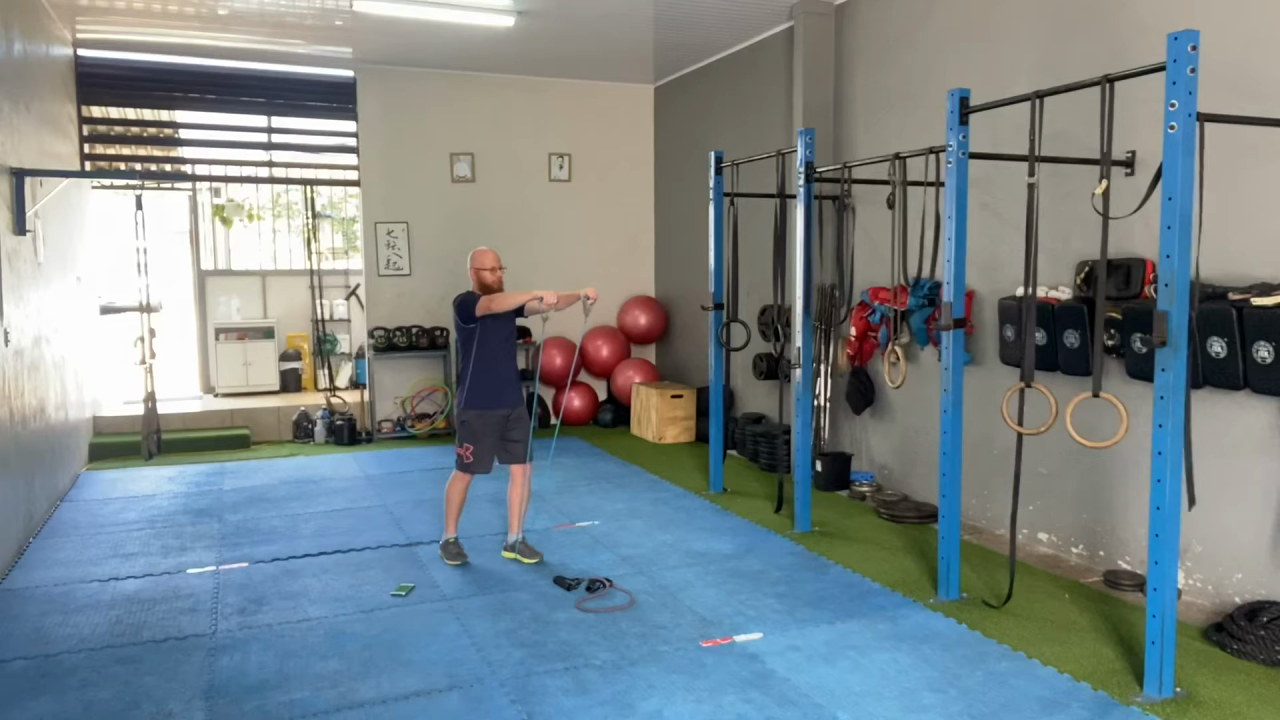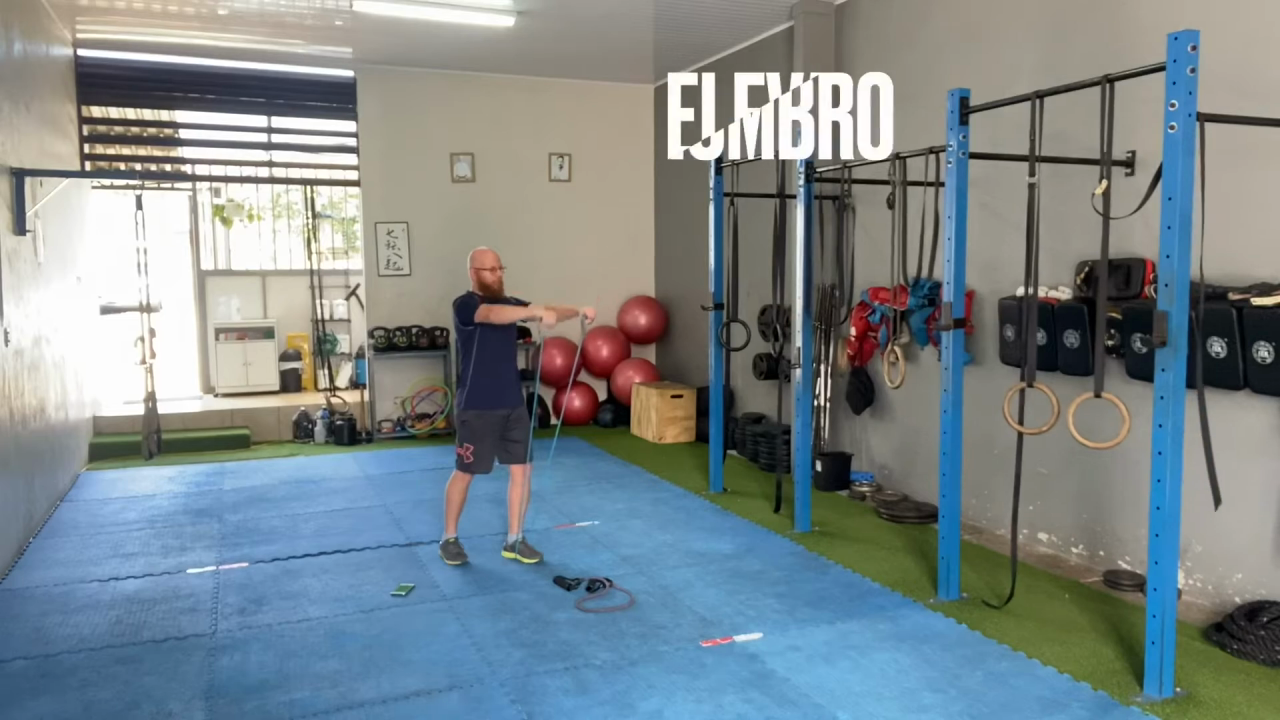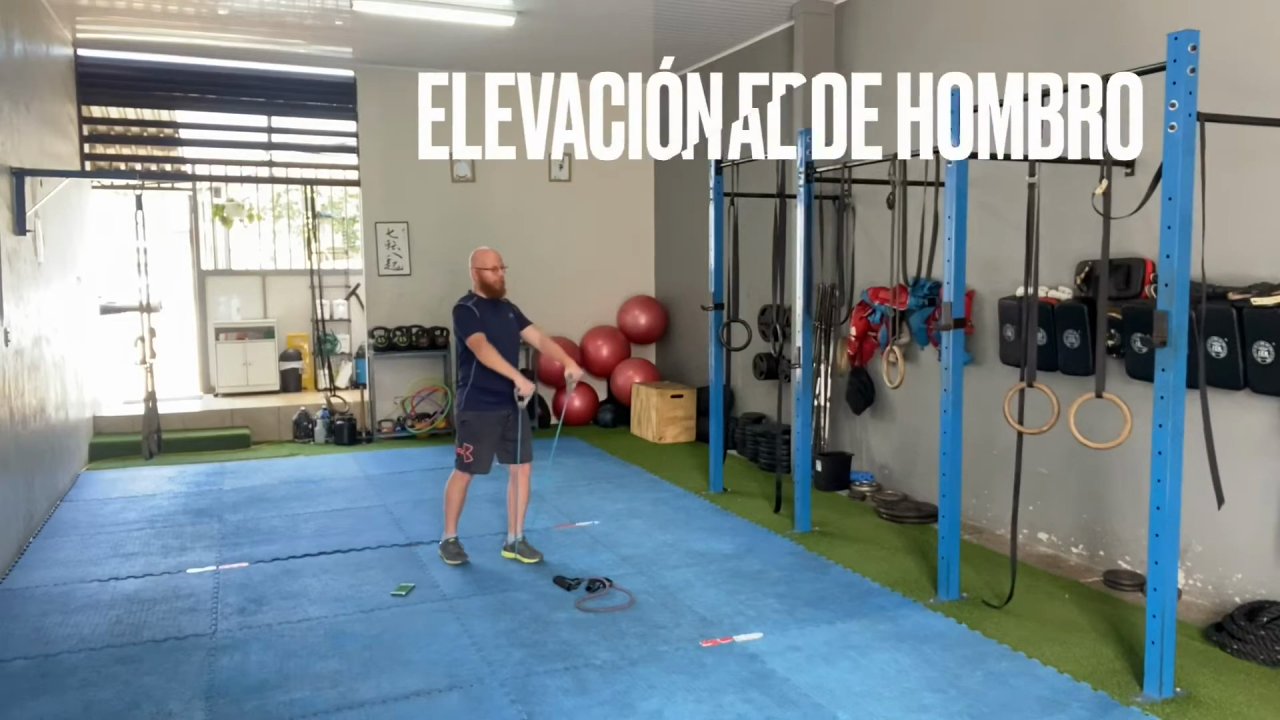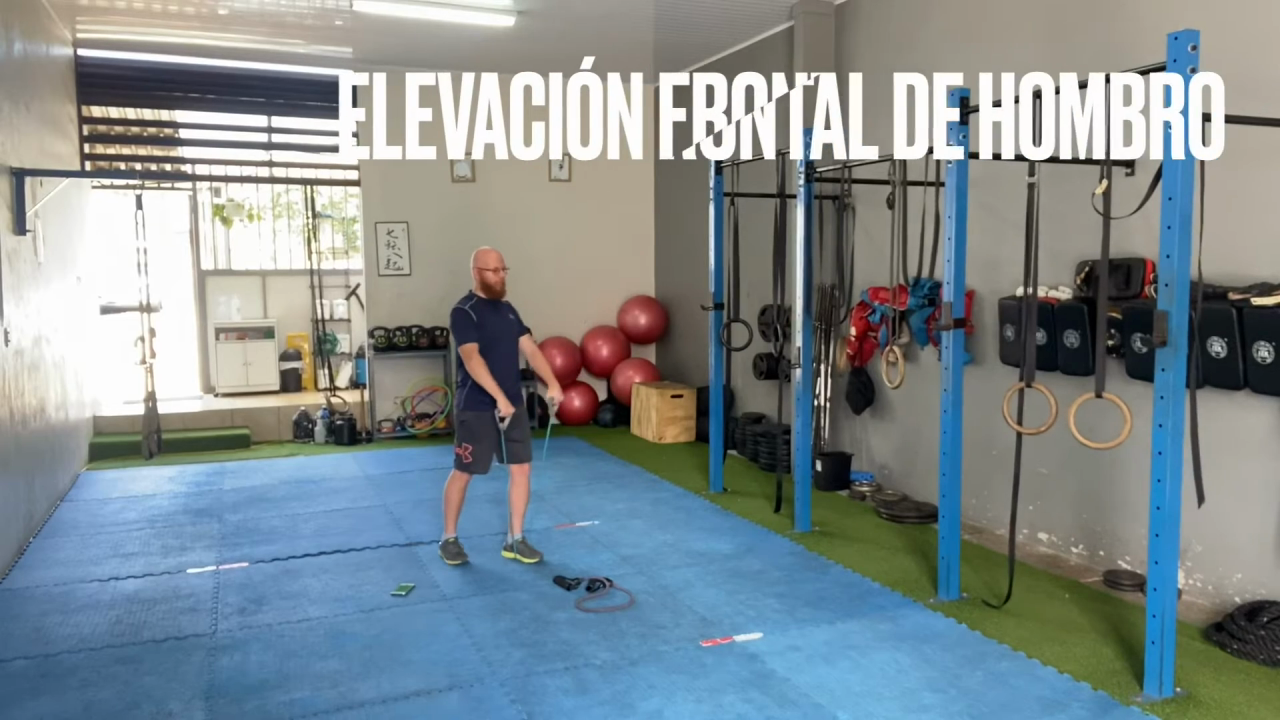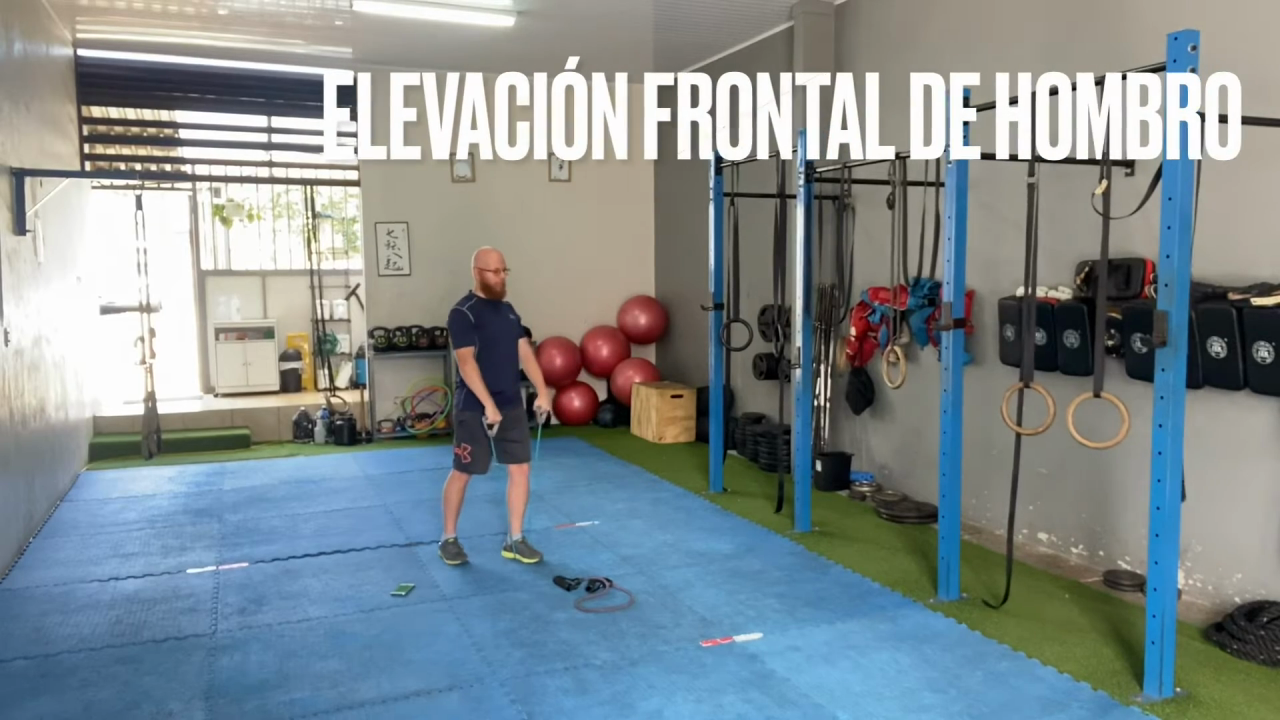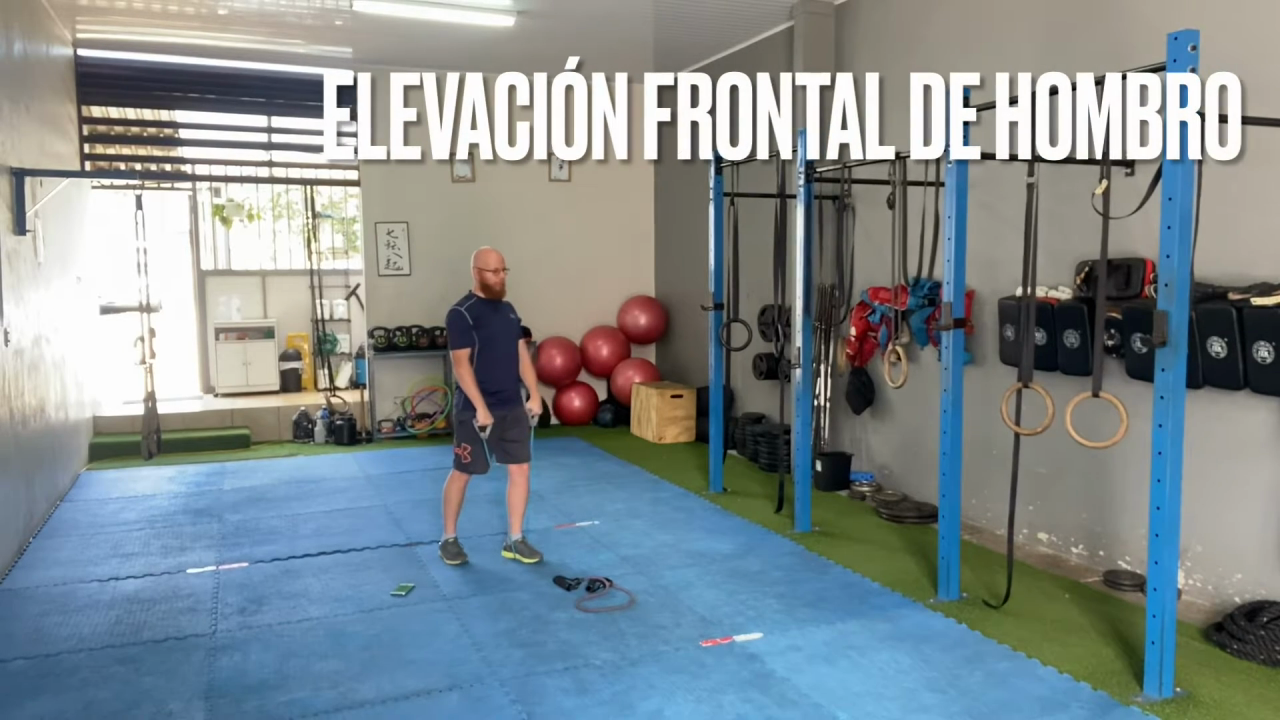
dt=0.3s
person 1, frame 1
left shoulder: (508, 302)
right shoulder: (465, 304)
left elbow: (546, 306)
right elbow: (492, 304)
left wrist: (578, 296)
right wrist: (538, 294)
left hip: (513, 404)
right hip: (477, 408)
left knee: (521, 469)
right knee: (465, 473)
left ankle: (514, 540)
right ankle: (449, 538)
person 1, frame 2
left shoulder: (508, 303)
right shoulder: (465, 305)
left elbow: (543, 313)
right elbow: (492, 315)
left wrist: (576, 312)
right wrist: (534, 312)
left hip: (513, 404)
right hip: (477, 408)
left knee: (521, 469)
right knee: (464, 473)
left ankle: (514, 540)
right ankle: (449, 538)
person 1, frame 3
left shoulder: (507, 308)
right shoulder: (465, 309)
left elbow: (537, 337)
right elbow: (482, 348)
left wrist: (568, 361)
right wrist: (518, 376)
left hip: (513, 405)
right hip: (477, 408)
left knee: (522, 469)
right knee: (464, 472)
left ankle: (514, 540)
right ankle: (449, 538)
person 1, frame 4
left shoulder: (507, 309)
right shoulder: (464, 312)
left elbow: (529, 348)
right elbow: (472, 358)
left wrist: (552, 382)
right wrist: (499, 398)
left hip: (513, 404)
right hip: (476, 409)
left knee: (521, 468)
right knee: (463, 473)
left ankle: (515, 539)
right ankle: (449, 538)
person 1, frame 5
left shoulder: (508, 310)
right shoulder: (463, 313)
left elbow: (525, 353)
right elbow: (466, 363)
left wrist: (542, 392)
right wrist: (488, 405)
left hip: (513, 406)
right hip: (475, 409)
left knee: (520, 469)
right knee: (462, 473)
left ankle: (515, 539)
right ankle: (448, 538)
person 1, frame 6
left shoulder: (508, 309)
right shoulder: (462, 313)
left elbow: (522, 355)
right elbow: (462, 364)
left wrist: (534, 395)
right wrist: (480, 408)
left hip: (513, 406)
right hip: (475, 409)
left knee: (520, 469)
right knee: (462, 473)
left ankle: (515, 539)
right ankle: (449, 539)
